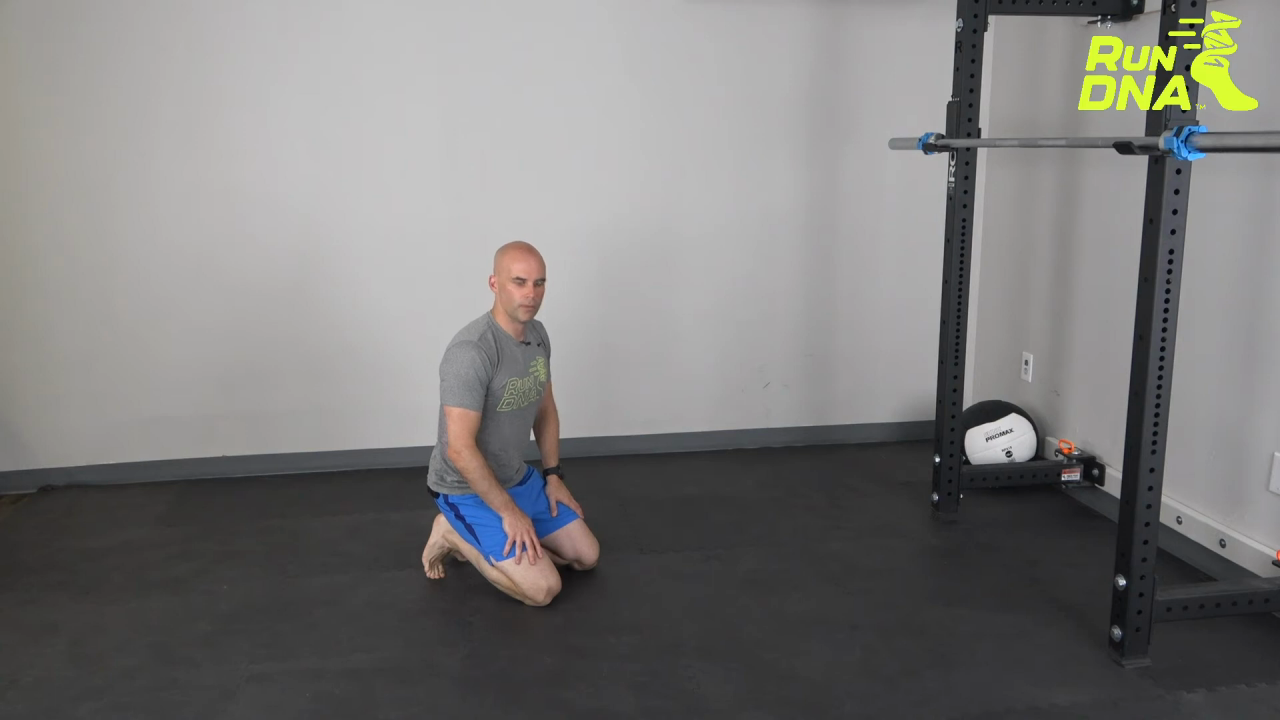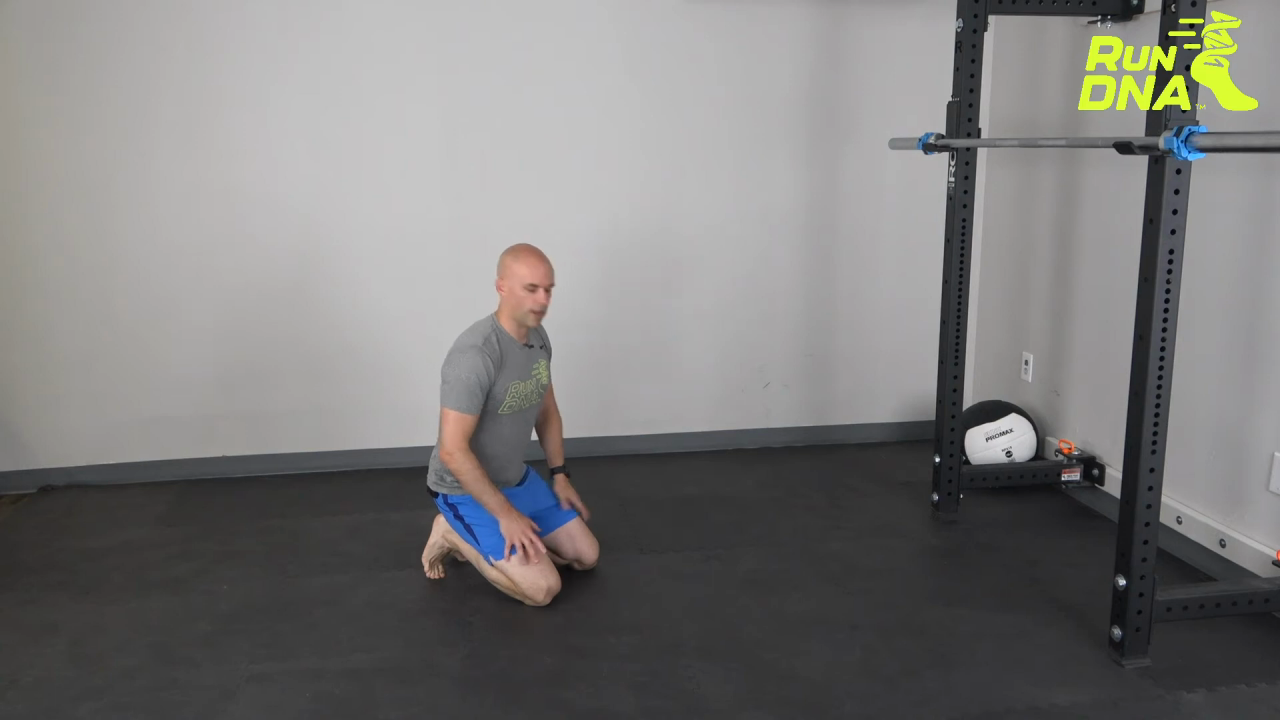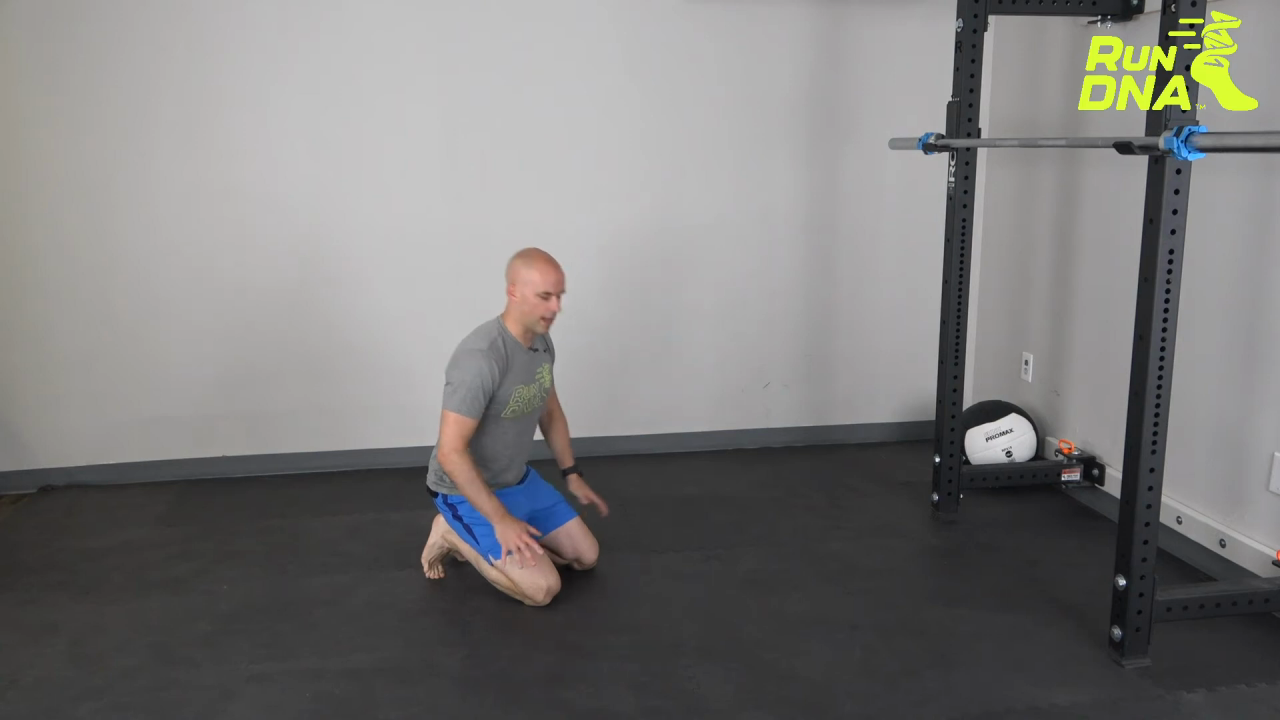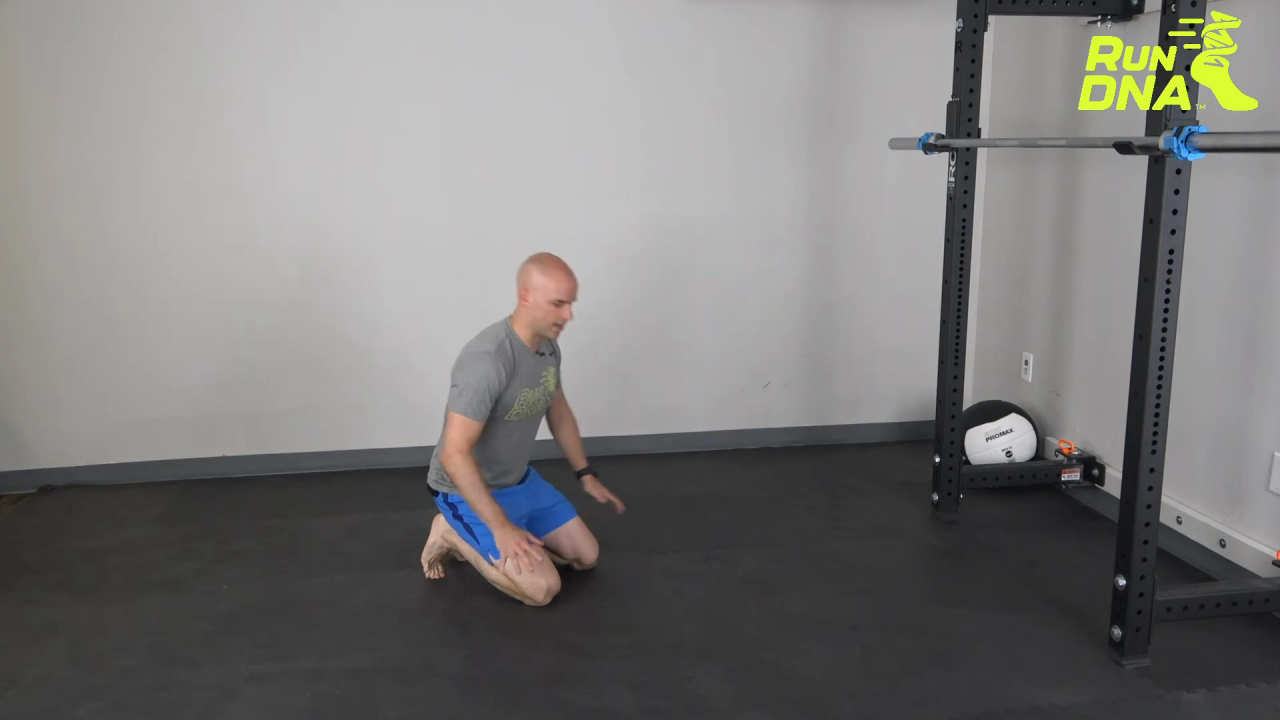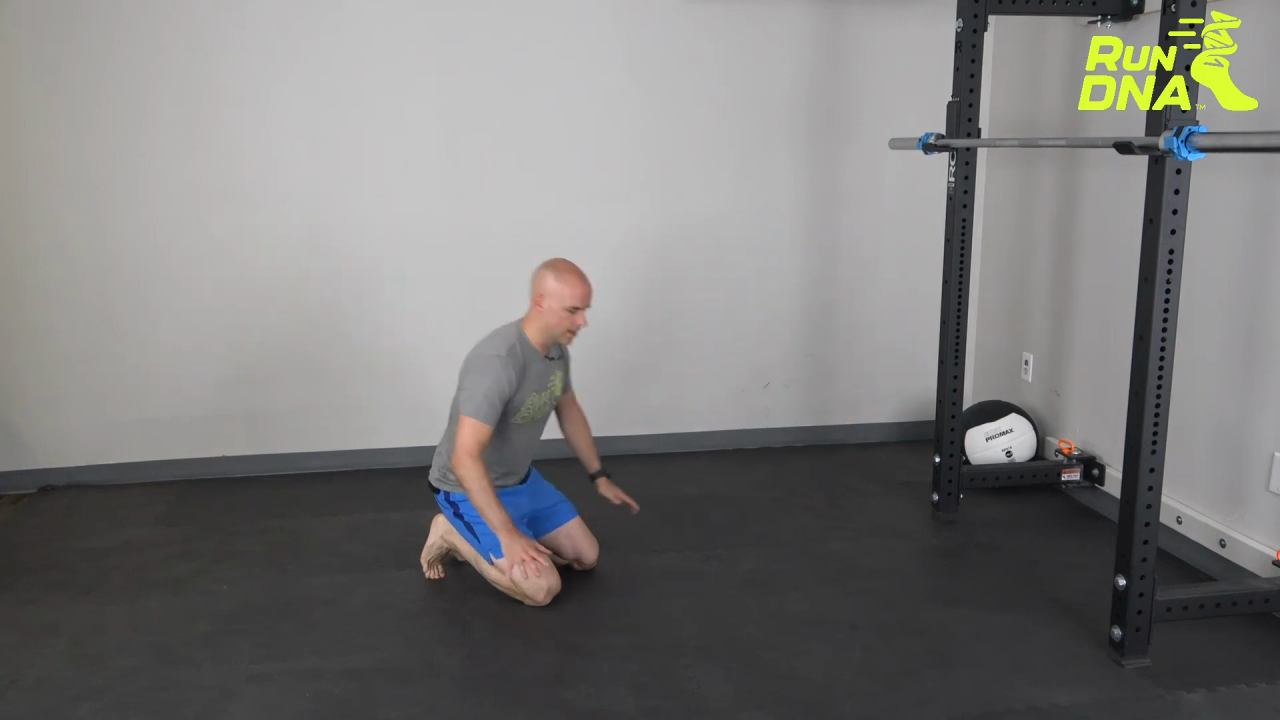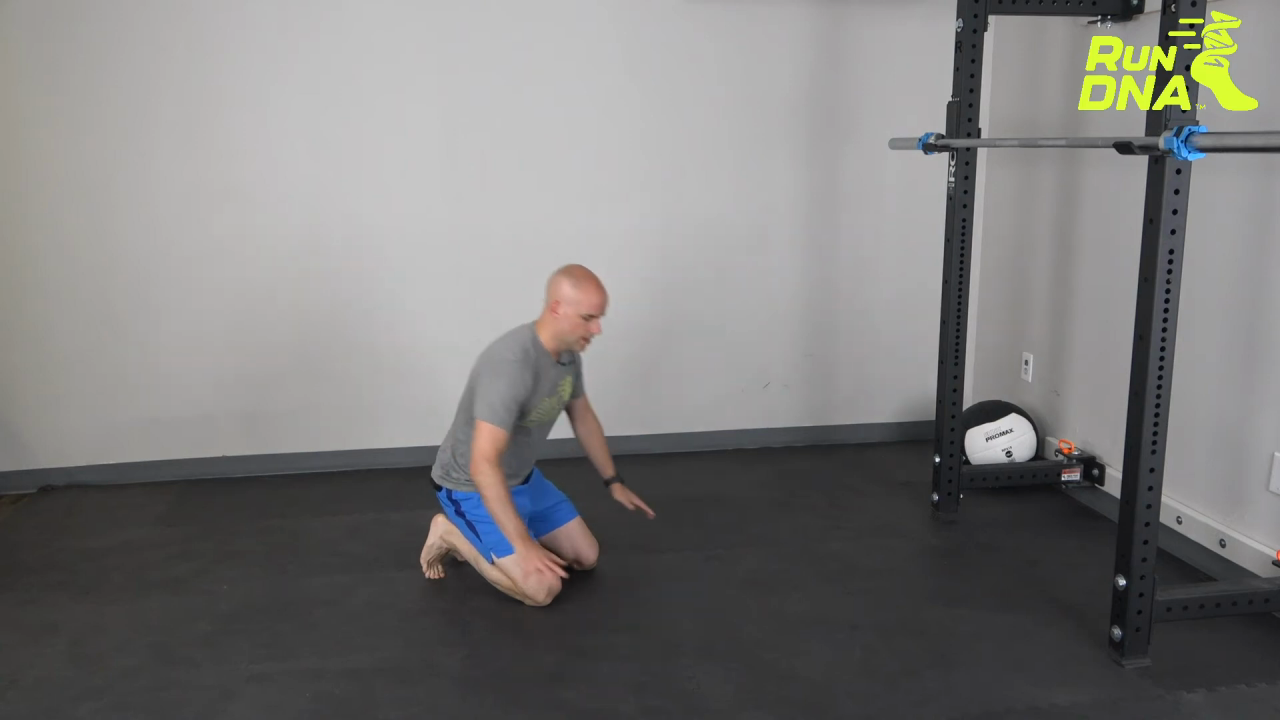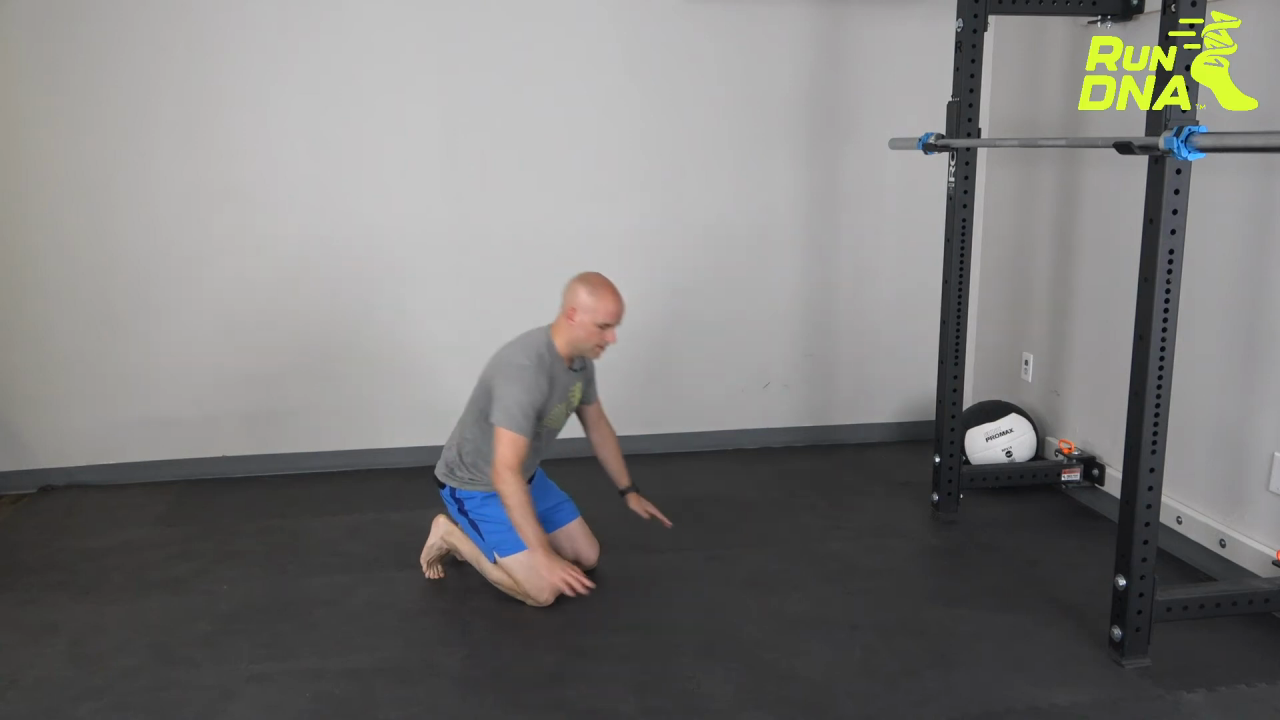
dt=0.1s
person 1, frame 1
left shoulder: (537, 334)
right shoulder: (472, 352)
left elbow: (545, 409)
right elbow: (459, 448)
left wrist: (553, 475)
right wrist: (508, 511)
left hip: (521, 479)
right hip: (469, 490)
left knee: (586, 556)
right knee: (543, 588)
left ankle: (480, 537)
right ankle: (454, 535)
person 1, frame 2
left shoulder: (538, 337)
right shoulder: (475, 355)
left elbow: (547, 410)
right elbow: (453, 451)
left wrist: (559, 474)
right wrist: (505, 514)
left hip: (520, 479)
right hip: (468, 491)
left knee: (586, 556)
right knee: (542, 588)
left ankle: (485, 536)
right ankle: (454, 534)
person 1, frame 3
left shoulder: (541, 341)
right shoulder: (480, 358)
left elbow: (550, 409)
right elbow: (450, 452)
left wrist: (572, 473)
right wrist: (502, 521)
left hip: (520, 480)
right hip: (469, 491)
left knee: (586, 556)
right knee: (542, 588)
left ankle: (489, 536)
right ankle: (452, 535)
person 1, frame 4
left shoulder: (547, 344)
right shoulder: (487, 361)
left elbow: (558, 411)
right elbow: (455, 454)
left wrist: (585, 474)
right wrist: (500, 528)
left hip: (520, 480)
right hip: (471, 490)
left knee: (586, 556)
right knee: (542, 588)
right ankle: (454, 533)
person 1, frame 5
left shoulder: (557, 349)
right shoulder: (497, 362)
left elbow: (570, 413)
right elbow: (466, 458)
left wrist: (599, 476)
right wrist: (508, 536)
left hip: (522, 480)
right hip: (469, 487)
left knee: (586, 556)
right knee: (542, 587)
left ankle: (490, 526)
right ankle: (452, 534)
person 1, frame 6
left shoulder: (568, 353)
right shoulder: (511, 366)
left elbow: (583, 418)
right elbow: (483, 464)
left wrist: (613, 482)
right wrist: (522, 545)
left hip: (524, 479)
right hip: (473, 487)
left knee: (586, 557)
right knee: (543, 589)
left ankle: (499, 529)
right ankle: (453, 533)
person 1, frame 7
left shoulder: (580, 358)
right shoulder: (524, 370)
left elbow: (598, 426)
right elbow: (505, 472)
left wrist: (628, 490)
right wrist: (541, 556)
left hip: (524, 477)
right hip: (477, 487)
left knee: (587, 556)
right knee: (545, 589)
left ankle: (501, 530)
right ankle: (453, 535)
